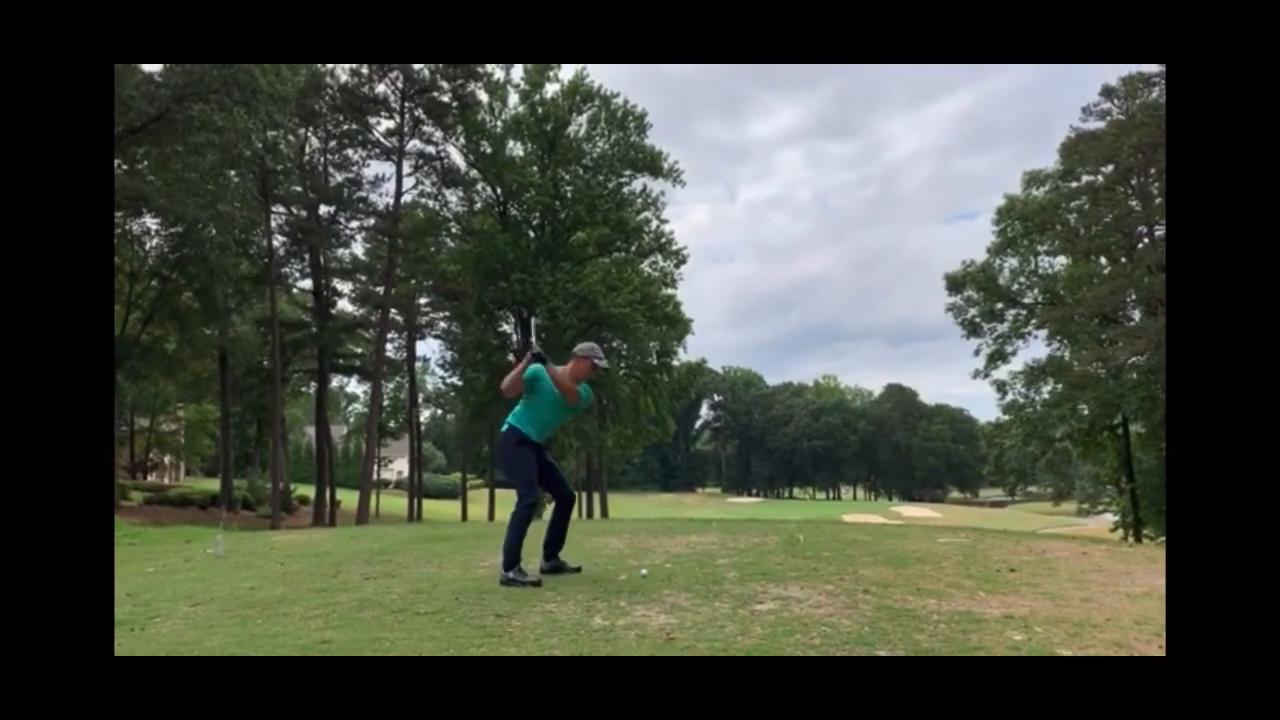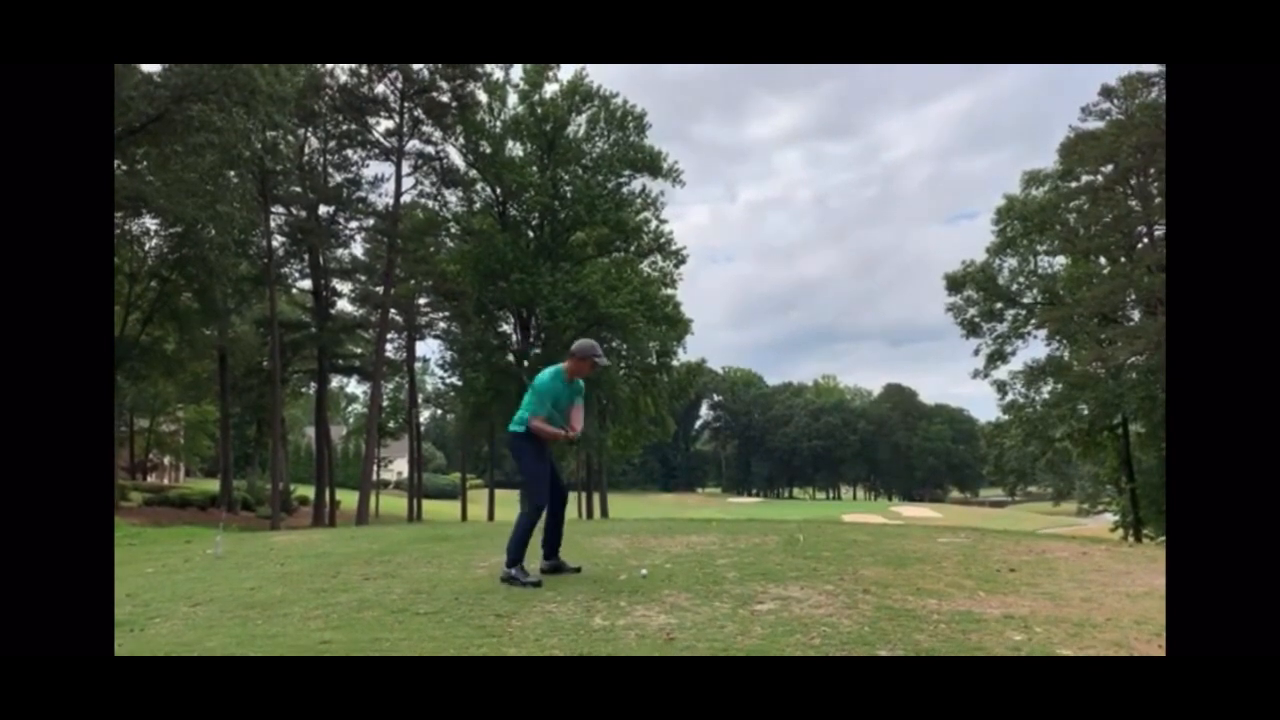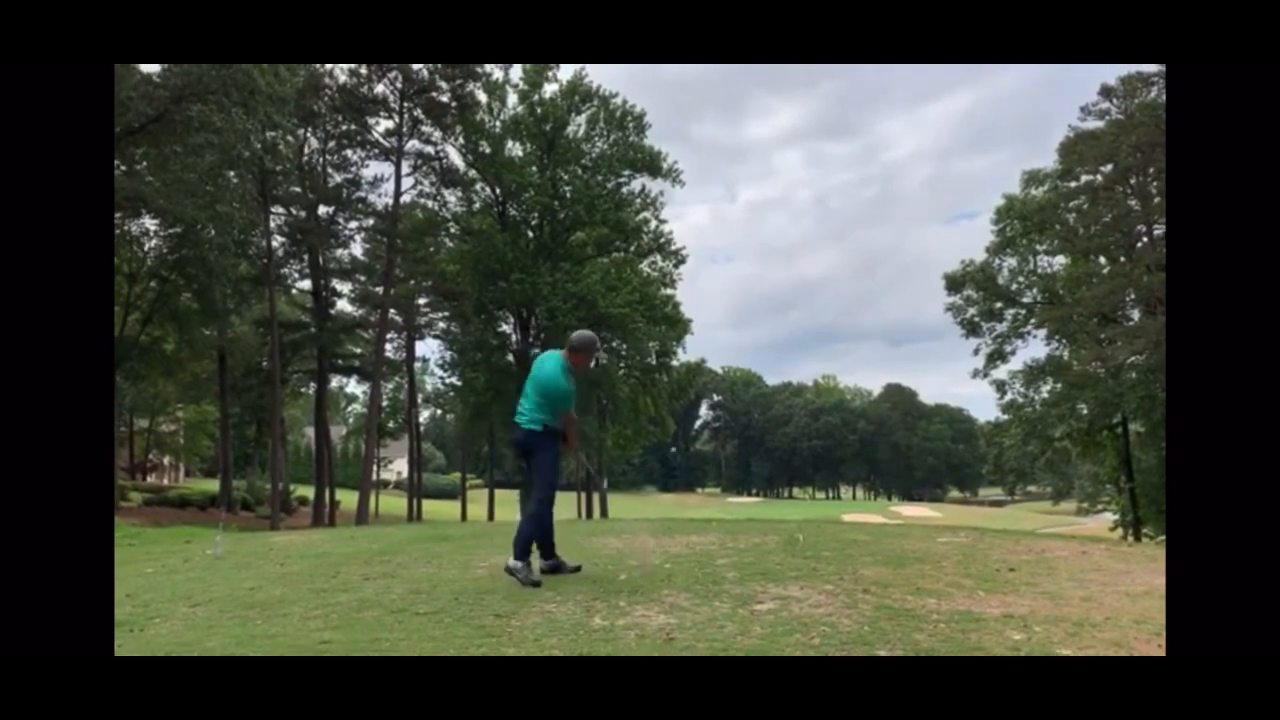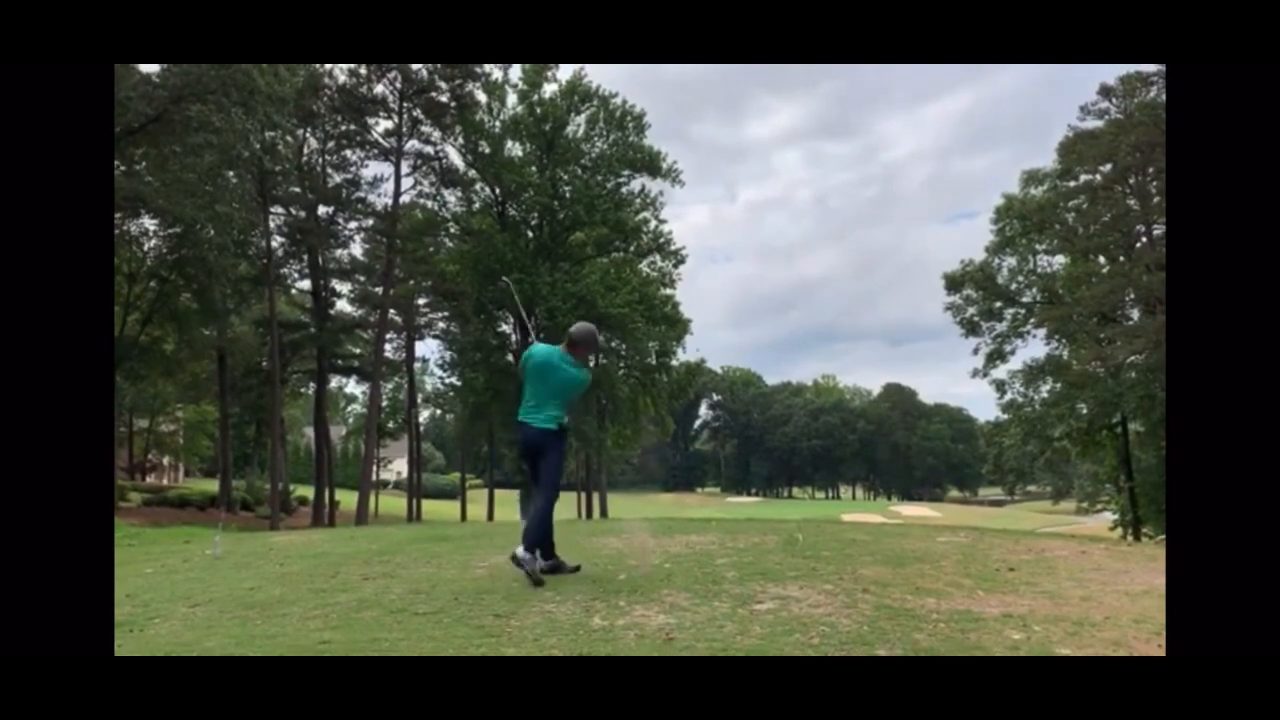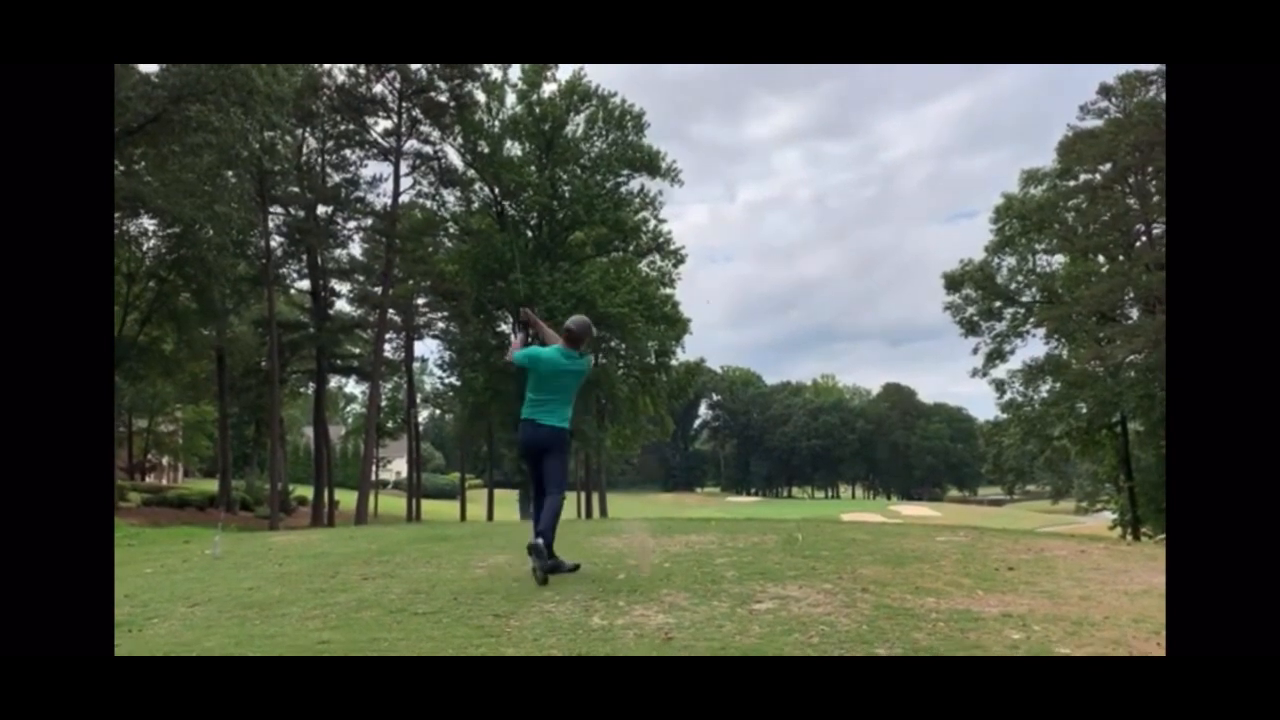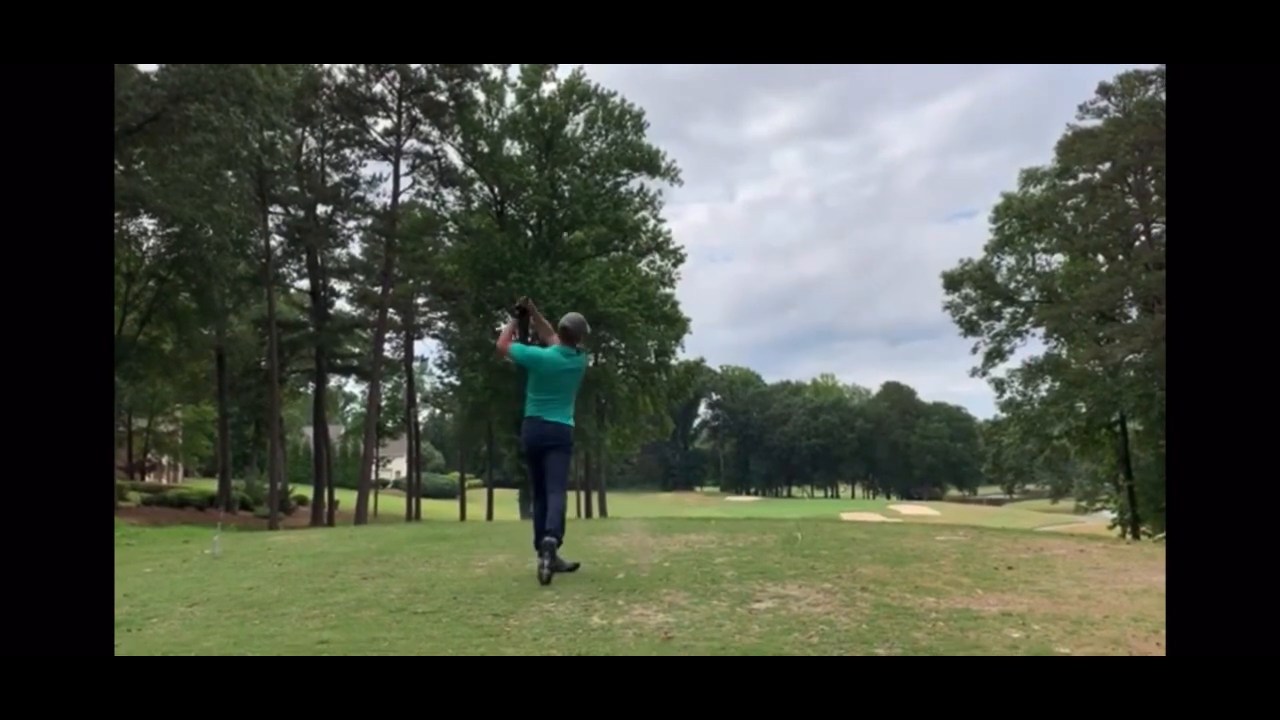
dt=0.1s
person 1, frame 1
left shoulder: (584, 394)
right shoulder: (538, 372)
left elbow: (569, 394)
right elbow: (507, 389)
left wrist: (548, 364)
right wrist: (526, 362)
left hip: (536, 446)
right hip: (515, 441)
left knee: (566, 497)
right knee: (528, 500)
left ankle: (550, 558)
right ankle: (509, 569)
person 1, frame 2
left shoulder: (576, 384)
right shoulder: (547, 382)
left elbow: (576, 413)
right elbow: (535, 425)
left wrist: (574, 431)
right wrist: (562, 434)
left hip: (537, 443)
right hip: (525, 438)
left knee: (558, 496)
right knee: (537, 499)
left ankle: (550, 558)
right ankle: (512, 566)
person 1, frame 3
left shoulder: (548, 356)
right shoulder: (563, 385)
right elbow: (568, 422)
right wrist: (570, 439)
left hip: (525, 432)
right hip: (542, 437)
left knee: (542, 494)
right knee: (543, 496)
left ankle: (548, 558)
right ankle: (518, 559)
person 1, frame 4
left shoulder: (538, 351)
right shoulder: (582, 376)
left elbow: (523, 371)
left hip: (527, 431)
right hip: (550, 435)
left knee: (542, 493)
right knee: (547, 495)
left ankle: (548, 557)
right ankle: (526, 550)
person 1, frame 5
left shoulder: (539, 356)
right shoulder: (582, 364)
left elbow: (512, 356)
left wrist: (519, 333)
right wrist: (535, 322)
left hip: (527, 430)
right hip: (556, 434)
left knee: (540, 494)
right knee: (554, 492)
left ankle: (547, 557)
right ankle: (541, 541)
person 1, frame 6
left shoulder: (539, 357)
right shoulder: (581, 360)
left elbow: (502, 347)
right elbow: (553, 342)
left wrist: (514, 319)
right wrist: (534, 312)
left hip: (532, 429)
right hip: (559, 432)
left knee: (540, 492)
right knee: (556, 490)
left ankle: (546, 555)
right ankle: (550, 540)
